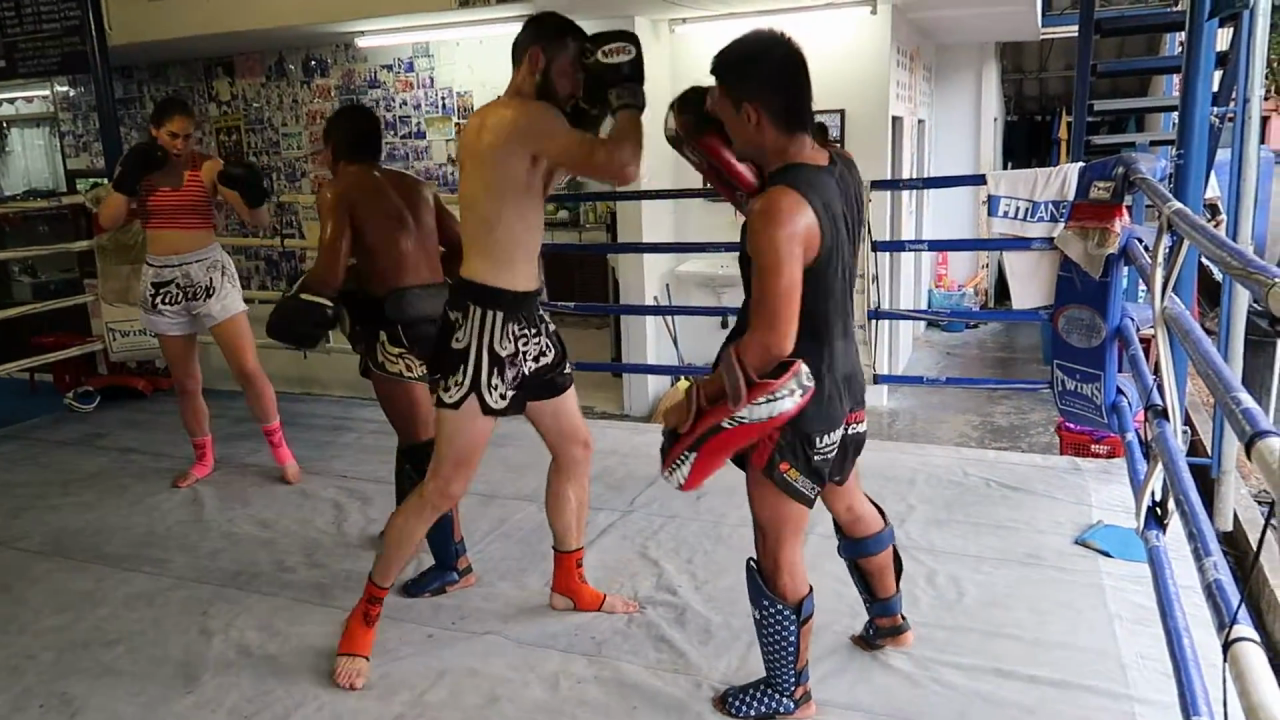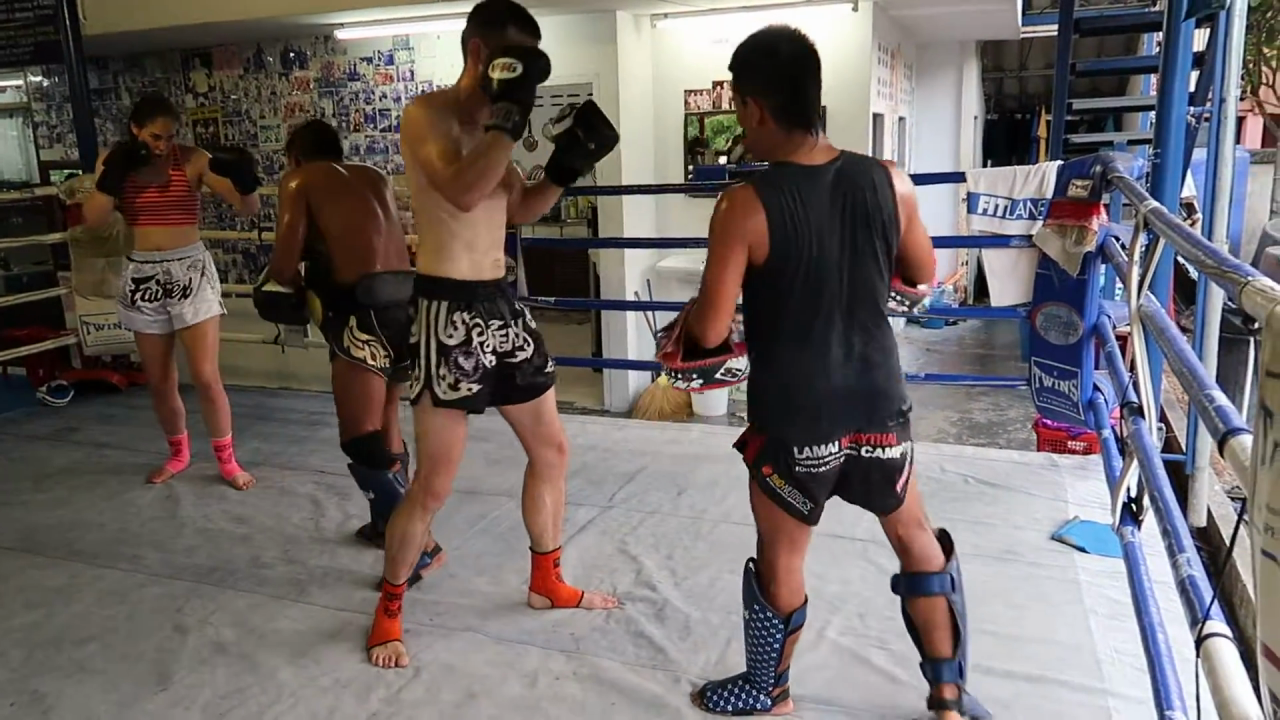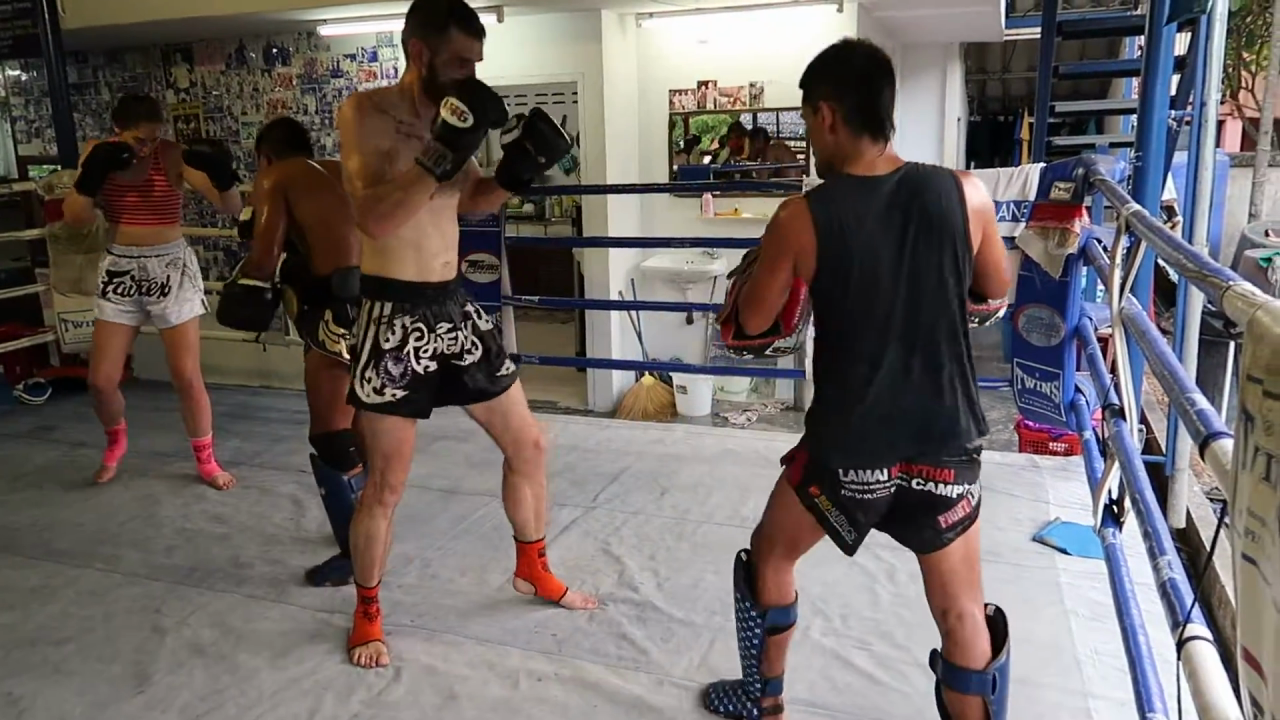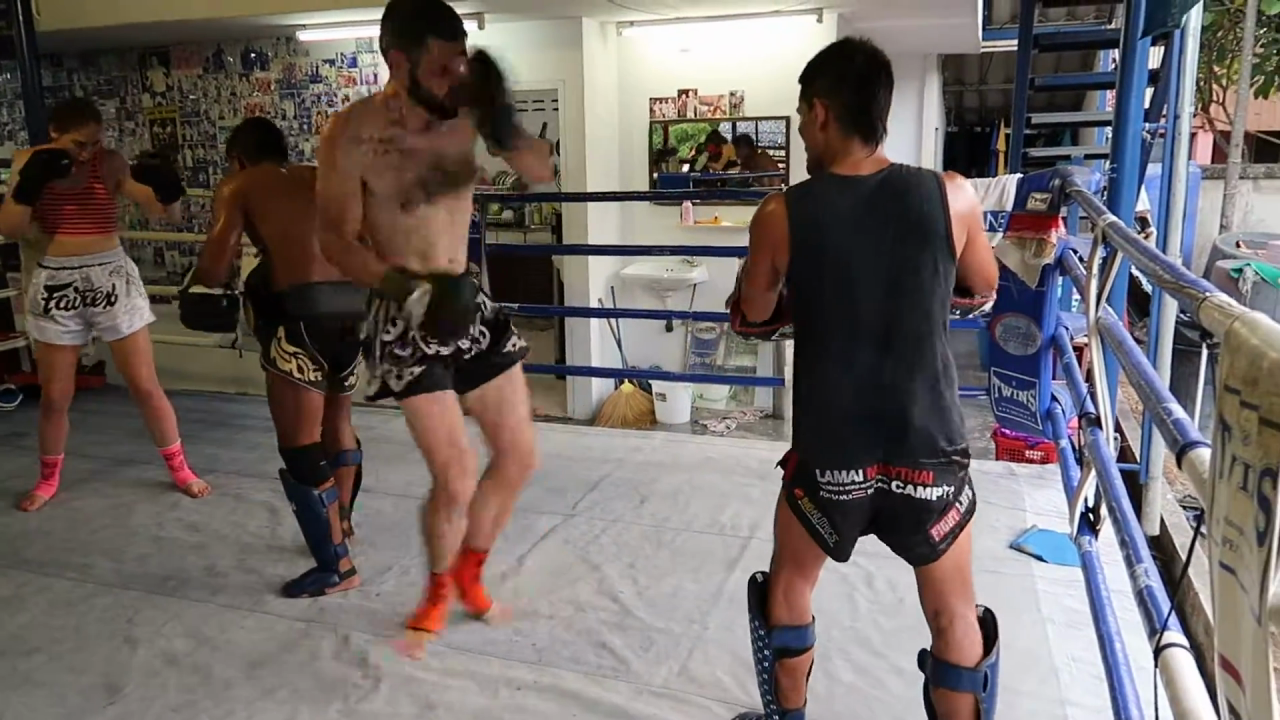
dt=0.3s
person 1, frame 1
left shoulder: (779, 207)
right shoulder: (840, 170)
left elbow: (770, 341)
left wrist: (698, 397)
right wrist: (721, 153)
left hip: (794, 411)
right hip: (842, 392)
left knee: (778, 553)
right knee: (848, 499)
right ankle: (889, 618)
person 1, frame 2
left shoulder: (746, 205)
right shoulder: (888, 181)
left elbow: (711, 326)
right elbow: (922, 273)
left wrist: (684, 327)
left hip: (798, 424)
right hip: (879, 410)
left knee: (779, 560)
right knee: (916, 540)
person 1, frame 3
left shoulder: (802, 218)
right shoulder: (963, 194)
left elbow: (752, 322)
right elbow: (997, 290)
left wrist: (767, 260)
left hip: (847, 449)
right hip: (945, 447)
left knee: (768, 560)
right knee: (963, 613)
person 1, frame 4
left shoulder: (783, 215)
right shoulder: (950, 197)
left elbow: (755, 311)
right elbow: (982, 288)
left hip: (832, 453)
right hip: (929, 451)
left knee: (786, 586)
right knee: (955, 617)
person 2, frame 1
left shoulder: (498, 124)
right shoulder: (518, 120)
right elbow: (622, 168)
left wrist: (592, 115)
right wrist: (626, 88)
left hip: (524, 313)
right hip: (486, 317)
left knee: (575, 448)
right knee: (444, 488)
left ankle: (570, 584)
right ankle: (363, 619)
person 2, frame 2
left shoulder: (491, 124)
right shoulder: (429, 113)
left elbow: (519, 211)
right elbow: (464, 194)
left wrist: (567, 164)
right wrist: (510, 111)
left hip: (501, 306)
right hip: (450, 314)
left knee: (551, 449)
right knee: (433, 486)
left ankle: (546, 581)
right ankle: (388, 610)
person 2, frame 3
left shoulder: (454, 112)
right shoulder: (365, 113)
right elbow: (375, 218)
left wrist: (518, 169)
right wrist: (445, 141)
left hip: (455, 306)
right hip: (395, 318)
left knee: (525, 446)
right knee: (387, 484)
left ankle: (533, 568)
right ankle: (367, 612)
person 2, frame 4
left shoulder: (461, 102)
right shoulder: (350, 133)
left elbow: (540, 172)
right elbow: (337, 242)
left wrist: (503, 125)
right wrist: (407, 289)
left hip: (466, 302)
right hip: (407, 316)
left knee: (519, 457)
right knee: (458, 479)
left ankle: (469, 575)
right ankle: (438, 588)
person 3, frame 1
left shoulder: (339, 190)
right shoulder: (416, 185)
left elbow: (330, 275)
right elbow: (464, 250)
left wrist: (299, 303)
left hip: (394, 322)
right hip: (436, 316)
left knee: (420, 445)
right knee: (413, 431)
left ankle: (454, 563)
person 3, frame 2
left shoulder: (300, 183)
right shoulder: (375, 178)
left elbow: (286, 266)
left wrist: (273, 289)
left hip: (364, 311)
right hip: (407, 303)
left knee: (360, 439)
right knee: (383, 424)
left ankle: (421, 545)
right ankle: (387, 523)
person 3, frame 3
left shoulder: (275, 178)
right shoulder: (340, 173)
left elbow: (264, 257)
left wrist: (245, 287)
left hip: (339, 306)
left knee: (330, 436)
right knee: (361, 421)
left ankle: (356, 551)
person 3, frame 4
left shoulder: (238, 186)
right shoulder: (322, 179)
left elbow: (215, 268)
left wrist: (203, 283)
left hip: (299, 321)
right hip: (350, 311)
left knee: (301, 450)
right knee: (337, 422)
left ankle: (335, 566)
right ankle: (340, 525)
person 4, frame 1
left shoulder: (209, 167)
right shoulder: (138, 165)
left elbow: (259, 220)
right elbow: (108, 221)
left wrist: (253, 193)
right wrist: (128, 177)
left hip: (209, 272)
right hip: (162, 279)
left knee: (248, 369)
right knee: (186, 383)
left ankle: (279, 445)
right ankle: (204, 458)
person 4, frame 2
left shoulder: (192, 160)
right shoulder: (114, 160)
left elbow: (248, 207)
right elbow: (93, 218)
left wrist: (245, 177)
right wrist: (113, 174)
left hip: (191, 271)
right hip: (142, 276)
left knee: (206, 378)
right knee: (160, 382)
left ankle: (227, 461)
right ankle: (179, 453)
person 4, frame 3
left shoulder: (174, 156)
right shoulder: (97, 154)
left elbow: (230, 205)
right elbow: (73, 217)
left wrist: (223, 173)
right wrist: (92, 175)
left hip: (171, 268)
right hip: (120, 271)
left knee: (187, 377)
right knee: (101, 380)
left ankle: (206, 461)
right ankle: (115, 442)
person 4, frame 4
left shoulder: (110, 163)
left elbow: (168, 213)
left wrist: (168, 187)
left hip: (112, 278)
right hip: (57, 283)
left knee: (145, 386)
right knee: (54, 396)
left ankle: (180, 468)
right ankle: (48, 478)
